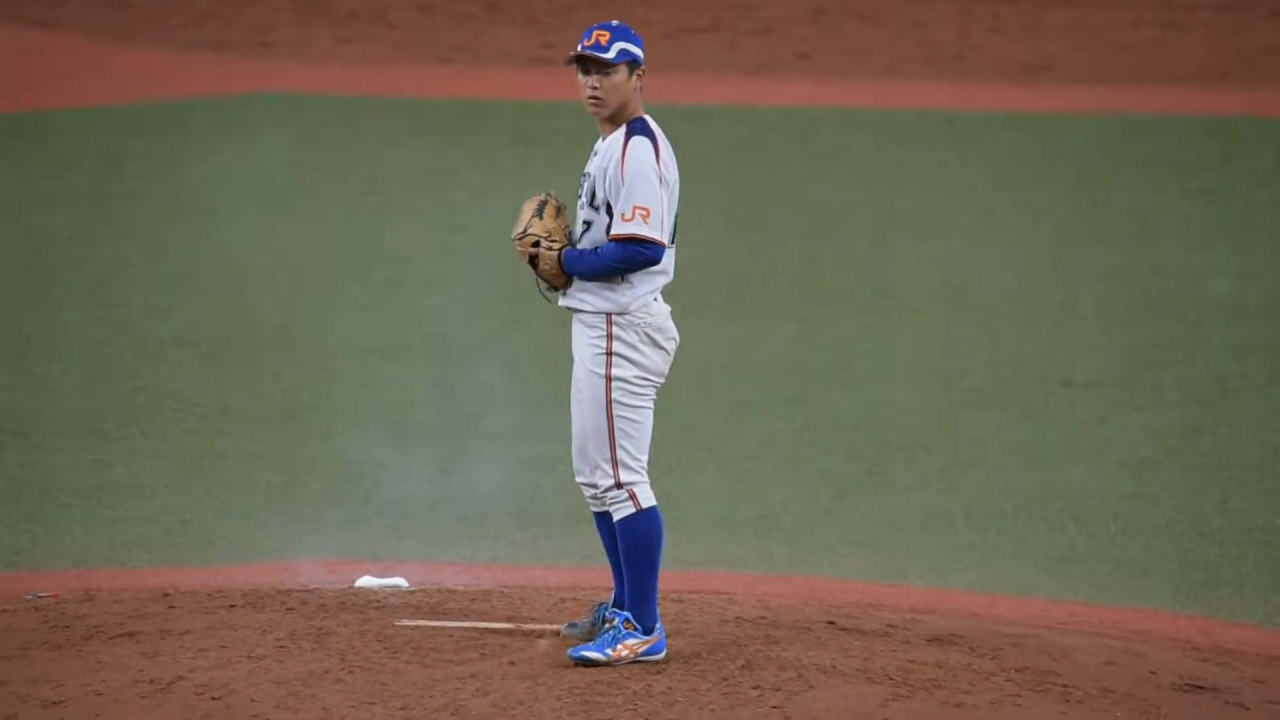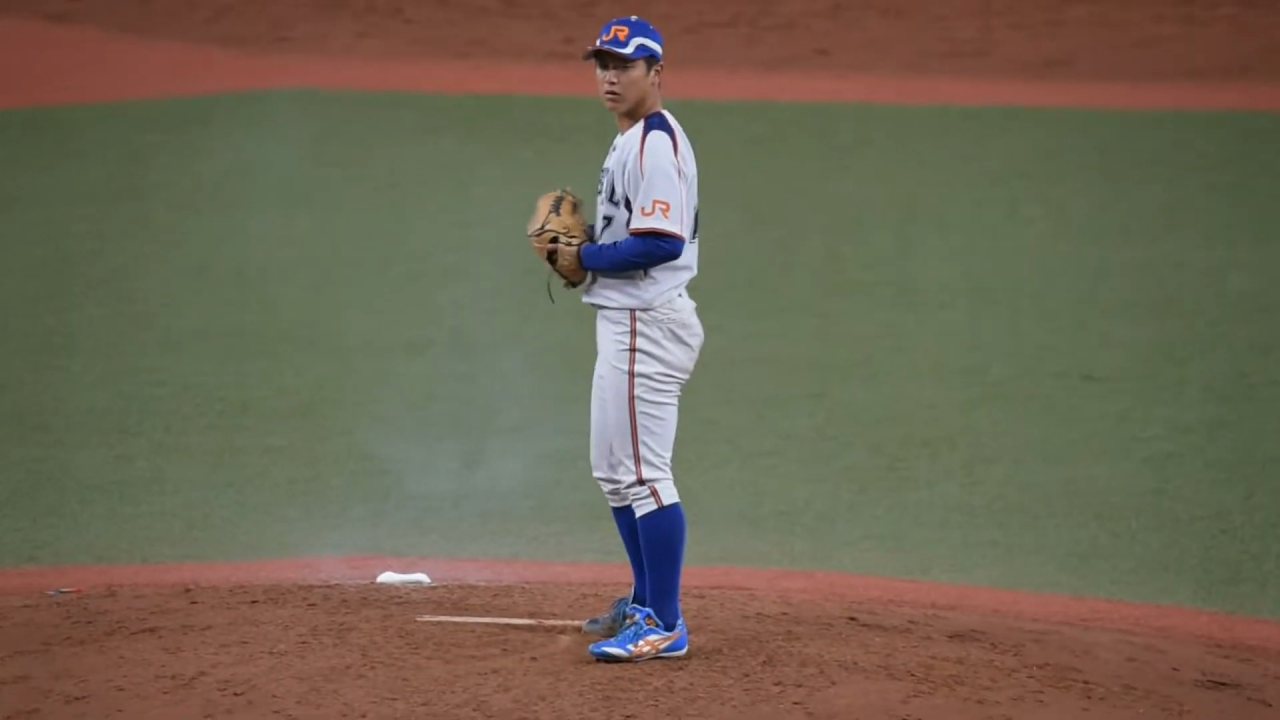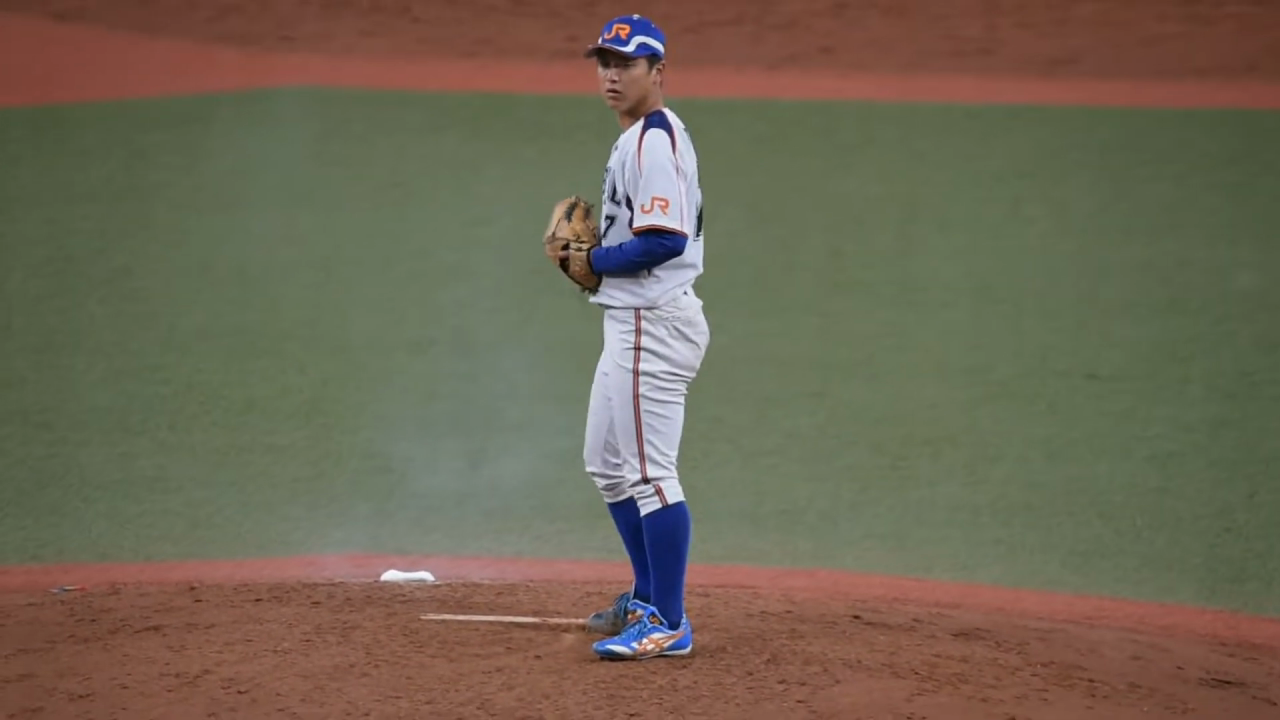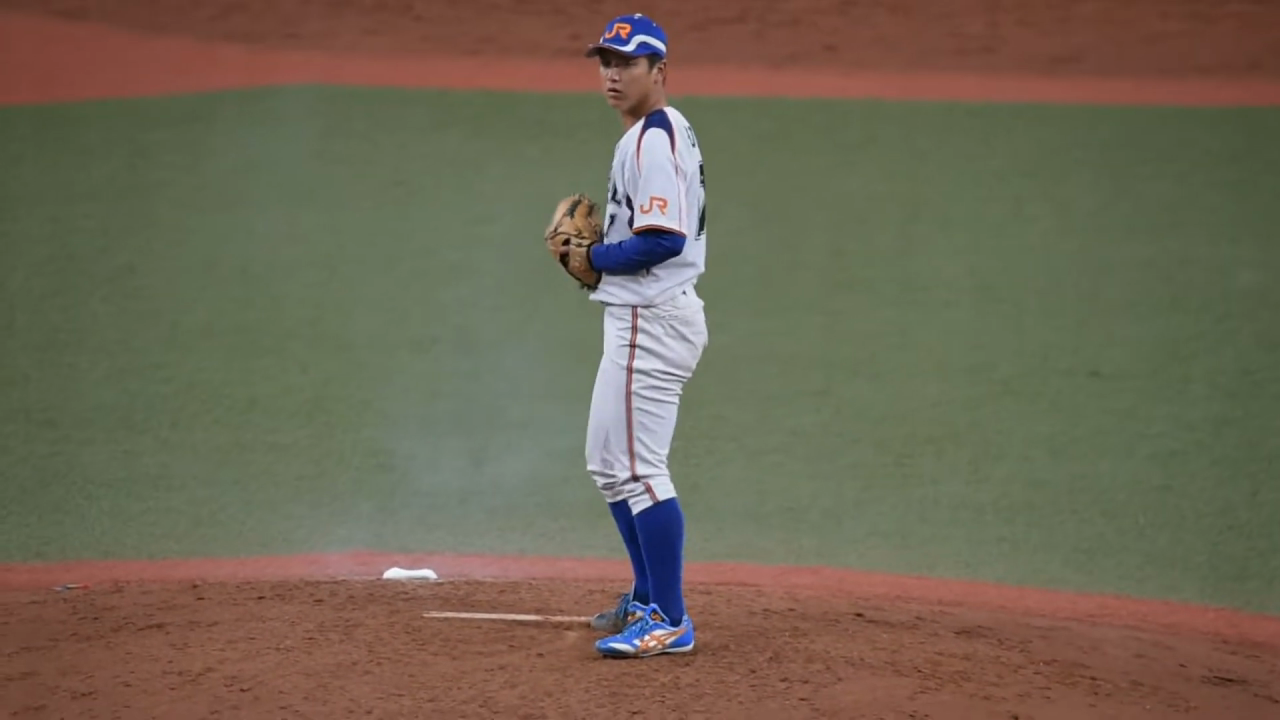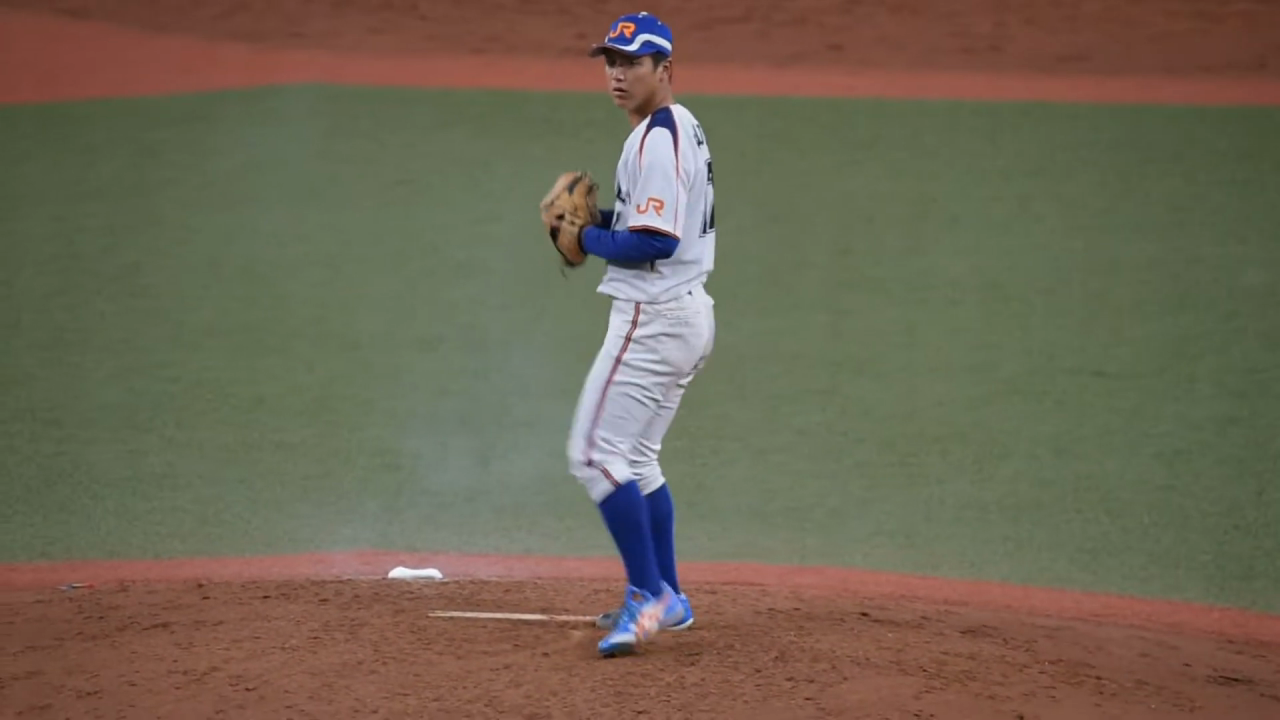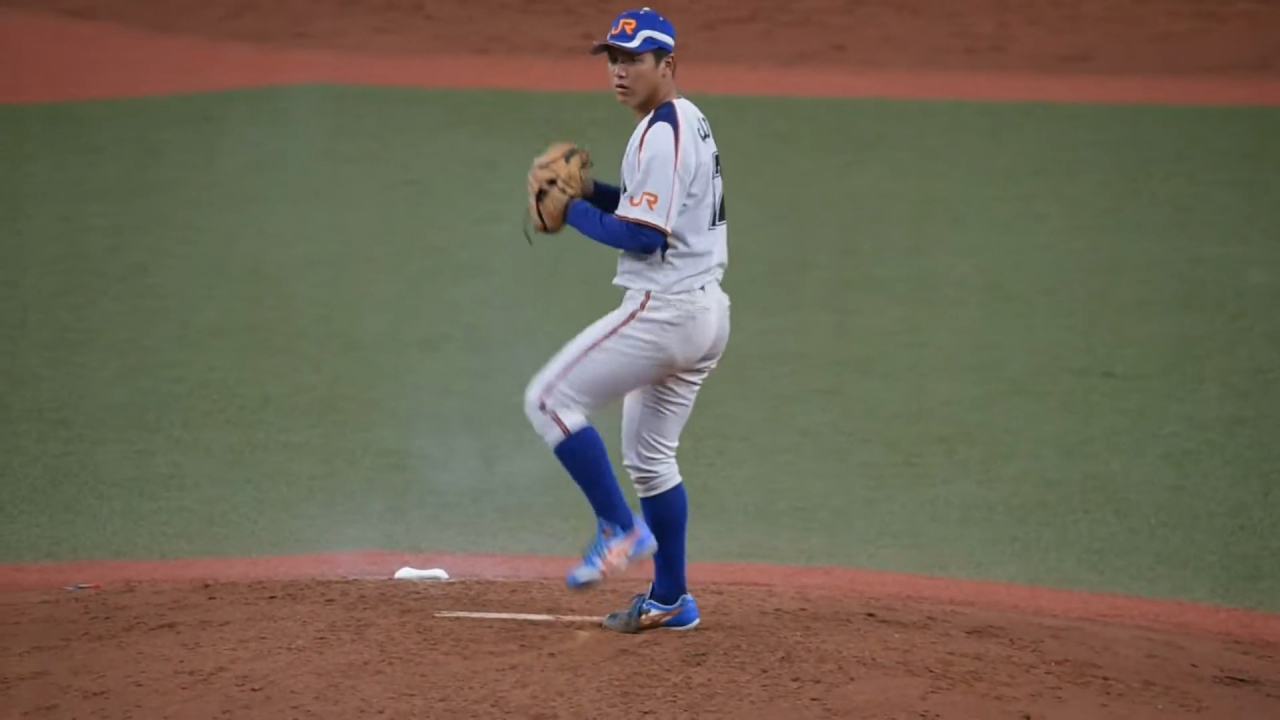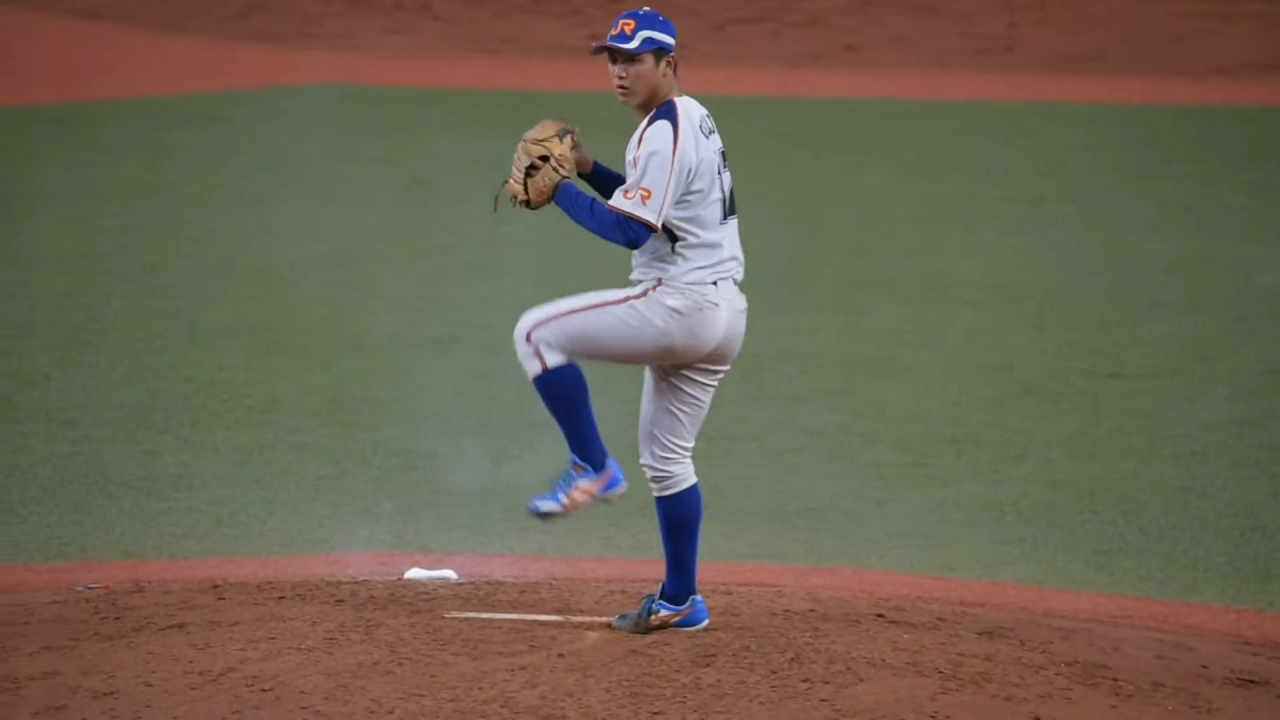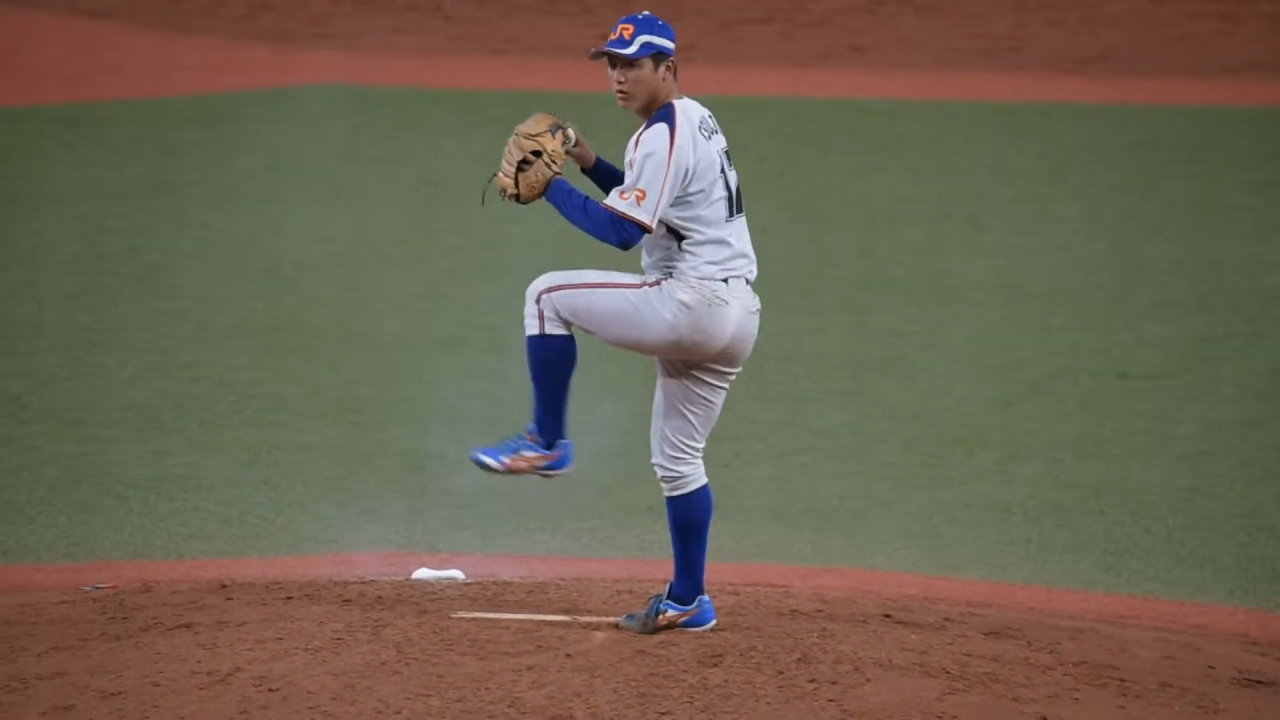
dt=0.1s
person 1, frame 1
left shoulder: (638, 146)
right shoulder: (613, 144)
left elbow: (643, 249)
left wrist: (566, 261)
right wrist: (567, 253)
left hip: (622, 330)
right hip: (603, 328)
left knee: (621, 479)
right knee: (596, 476)
left ankle: (643, 628)
right ankle: (626, 606)
person 1, frame 2
left shoulder: (656, 140)
right shoulder: (632, 139)
left elbow: (663, 244)
left wrist: (585, 256)
right wrist: (586, 248)
left hip: (646, 326)
right hip: (628, 323)
left knee: (643, 474)
right knee: (614, 471)
left ankle: (664, 624)
right ankle: (646, 602)
person 1, frame 3
left shoulder: (655, 138)
right shoulder: (642, 137)
left elbow: (664, 241)
left wrist: (593, 261)
right wrist: (597, 248)
left hip: (652, 326)
right hip: (640, 323)
left knee: (647, 472)
right knee: (608, 464)
left ankle: (669, 622)
right ankle: (647, 599)
person 1, frame 4
left shoulder: (655, 137)
right shoulder: (651, 134)
left elbow: (663, 241)
left wrist: (593, 257)
right wrist: (597, 245)
left hip: (650, 323)
right hip: (643, 320)
left knee: (638, 471)
right knee: (610, 465)
left ankle: (670, 619)
right ankle: (649, 598)
person 1, frame 5
left shoulder: (661, 138)
right shoulder: (676, 131)
left elbow: (650, 245)
left wrist: (584, 238)
right wrist: (600, 218)
left hip: (656, 321)
right hip: (679, 316)
left knee: (600, 457)
right knee: (629, 460)
left ankle: (659, 597)
right ankle: (652, 588)
person 1, frame 6
left shoulder: (661, 133)
right shoulder: (685, 122)
left elbow: (643, 236)
left wrist: (571, 212)
right wrist: (593, 192)
left hip: (665, 311)
right hip: (701, 311)
left knee: (549, 398)
right knee: (650, 455)
left ankle: (621, 529)
right ankle: (669, 599)
person 1, frame 7
left shoulder: (665, 131)
right shoulder: (693, 119)
left elbow: (628, 229)
left wrist: (560, 190)
right wrist: (593, 170)
left hip: (681, 305)
right hip: (719, 311)
left knee: (538, 333)
right knee: (666, 458)
left ankle: (591, 467)
right ankle: (680, 600)
person 1, frame 8
left shoulder: (663, 134)
right shoulder: (694, 119)
left elbow: (619, 230)
left wrist: (550, 187)
right wrist: (593, 165)
left hip: (694, 304)
right hip: (735, 312)
left knee: (549, 294)
right knee: (679, 459)
left ankle: (545, 441)
right ankle: (687, 600)
